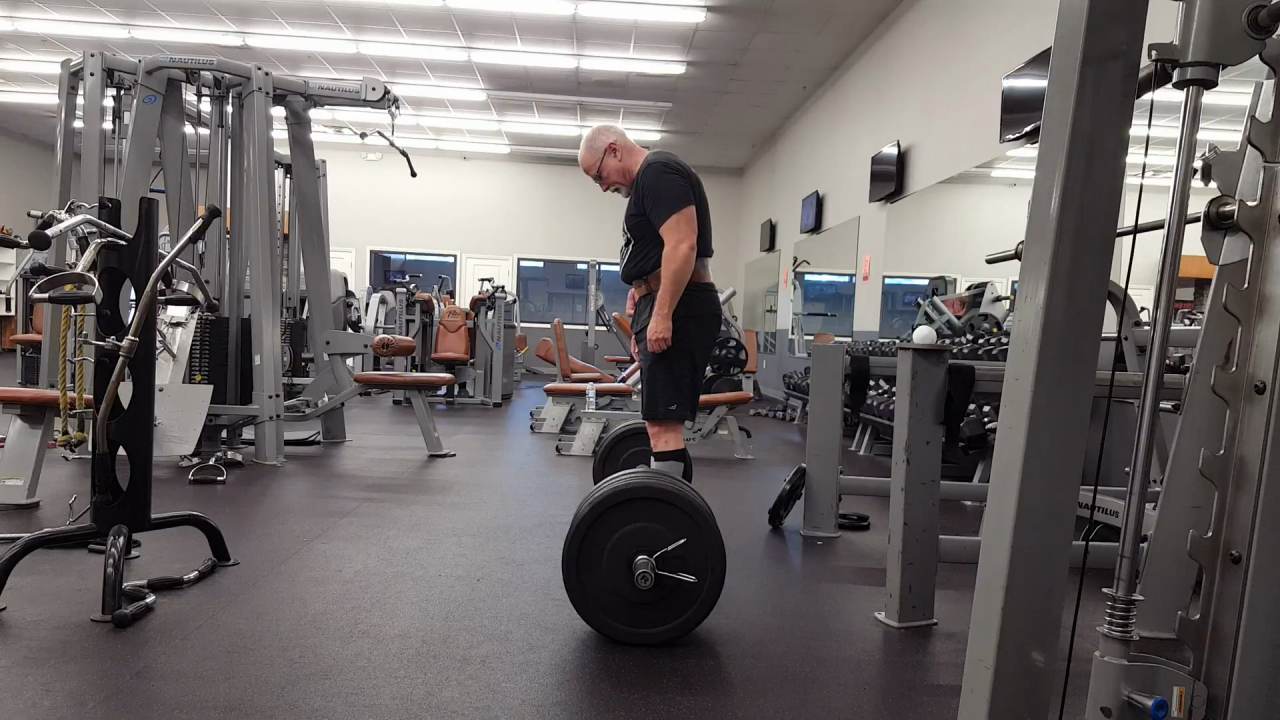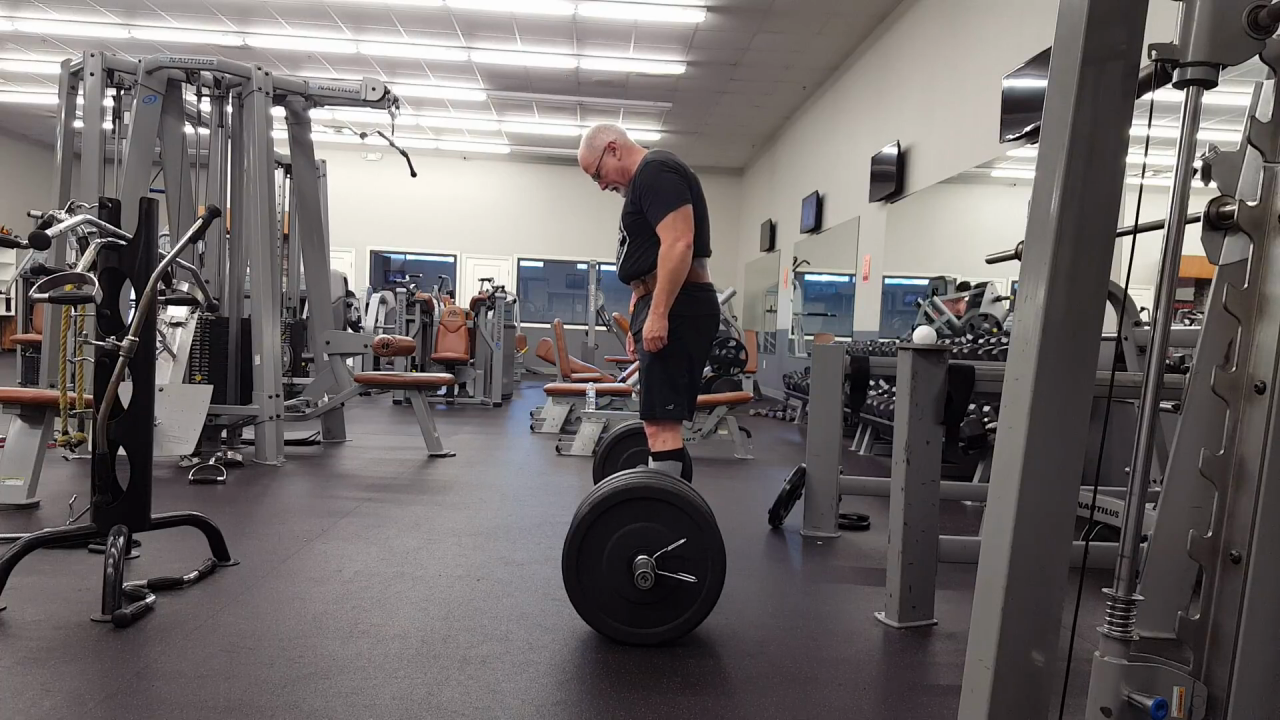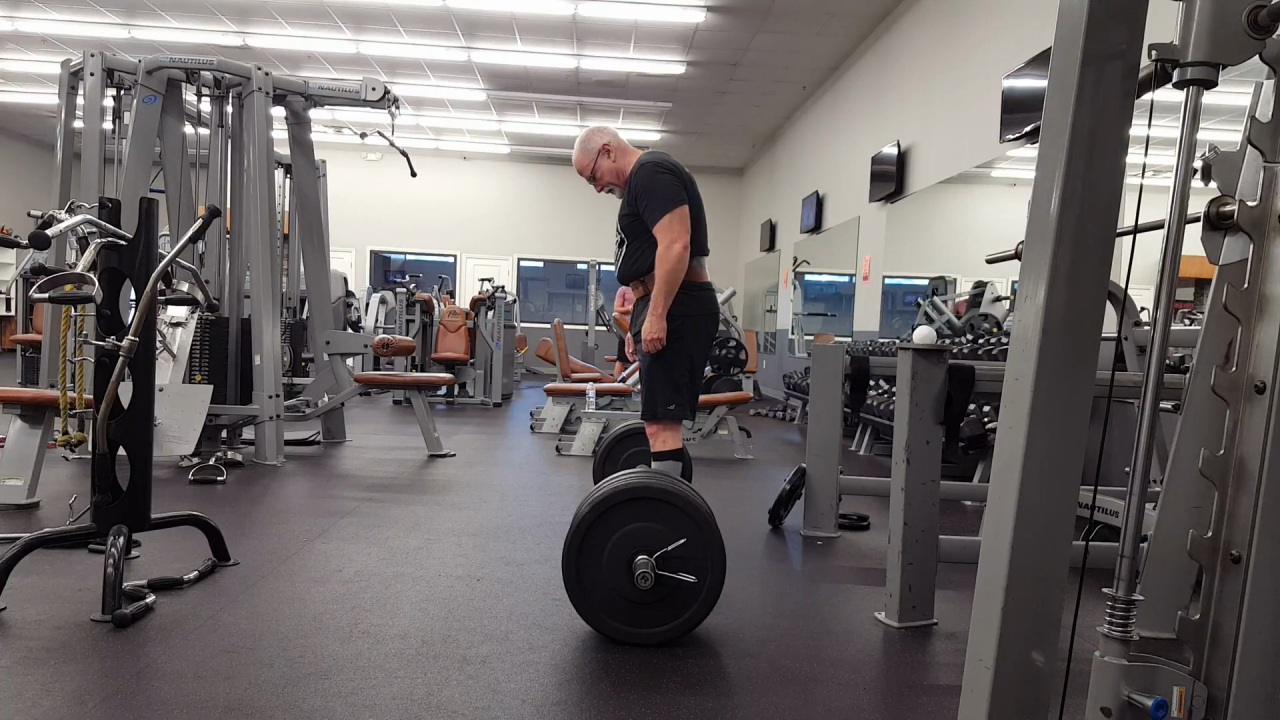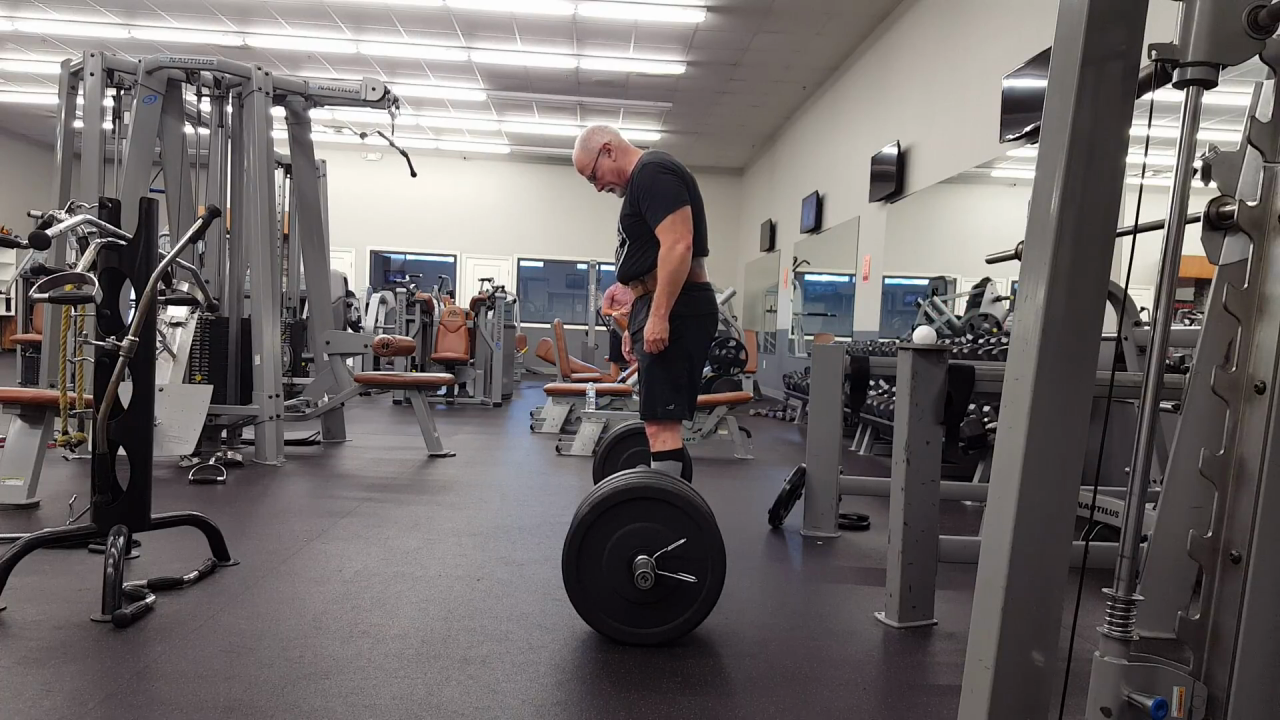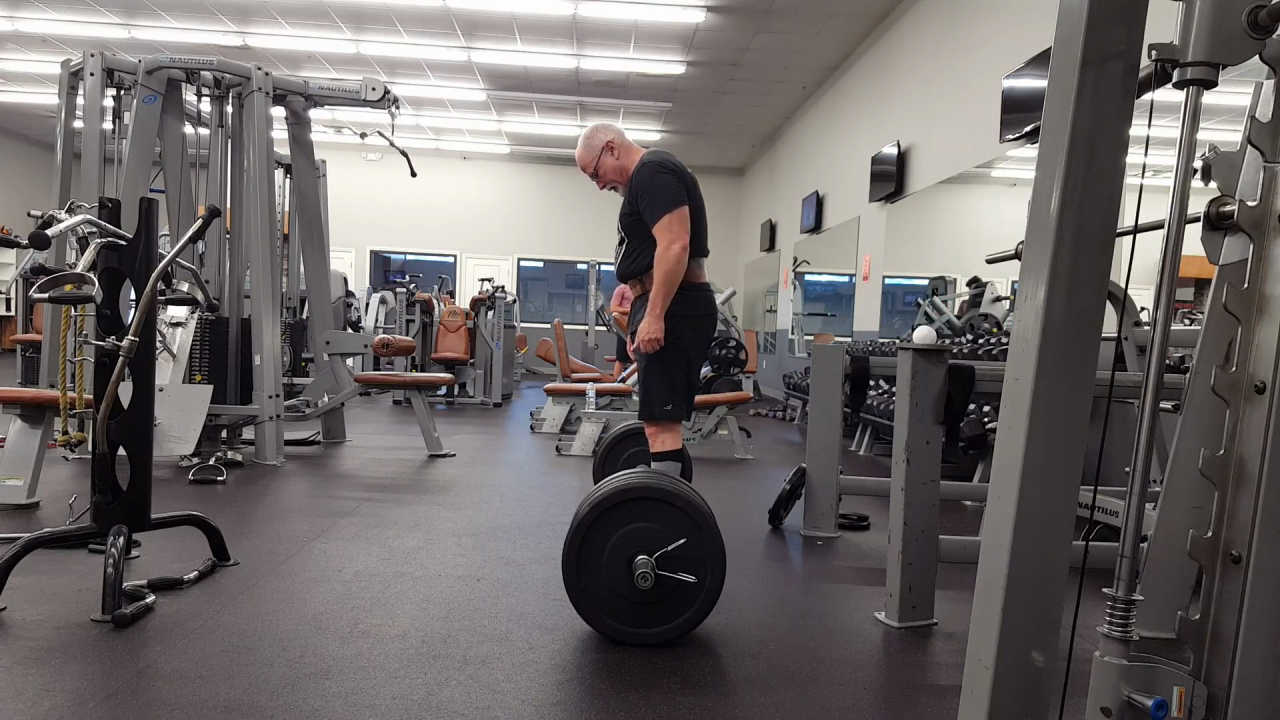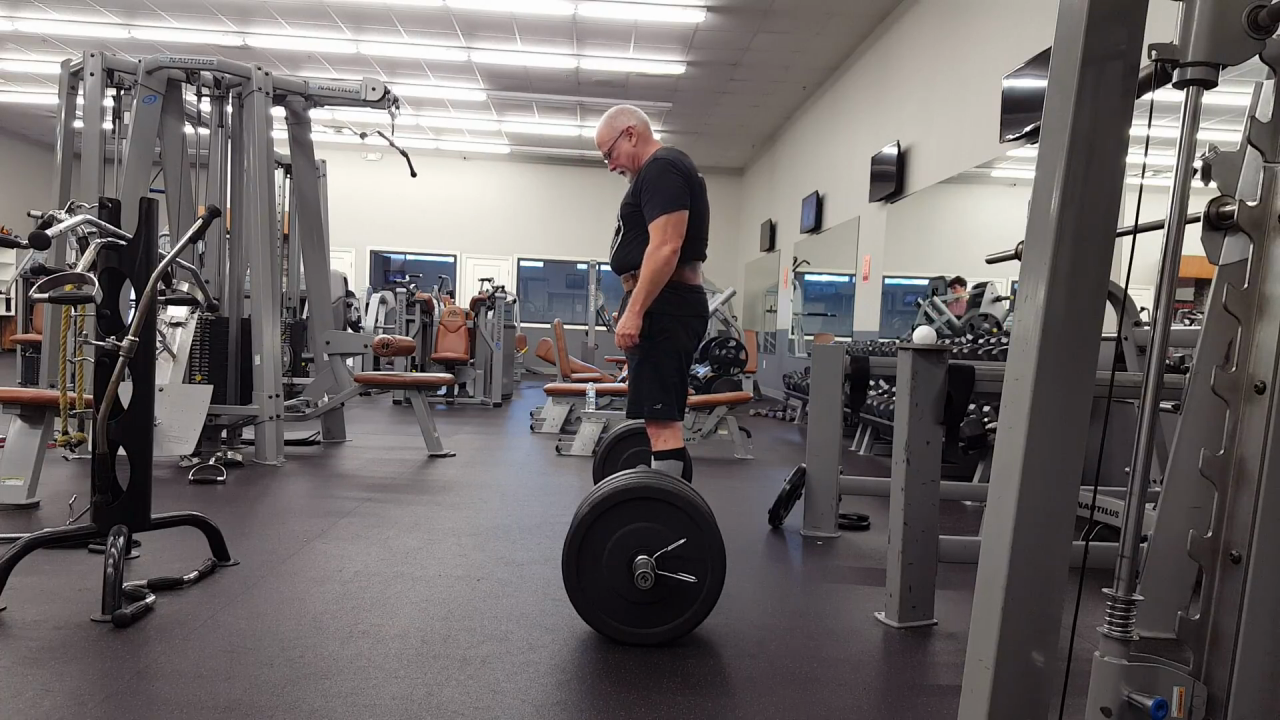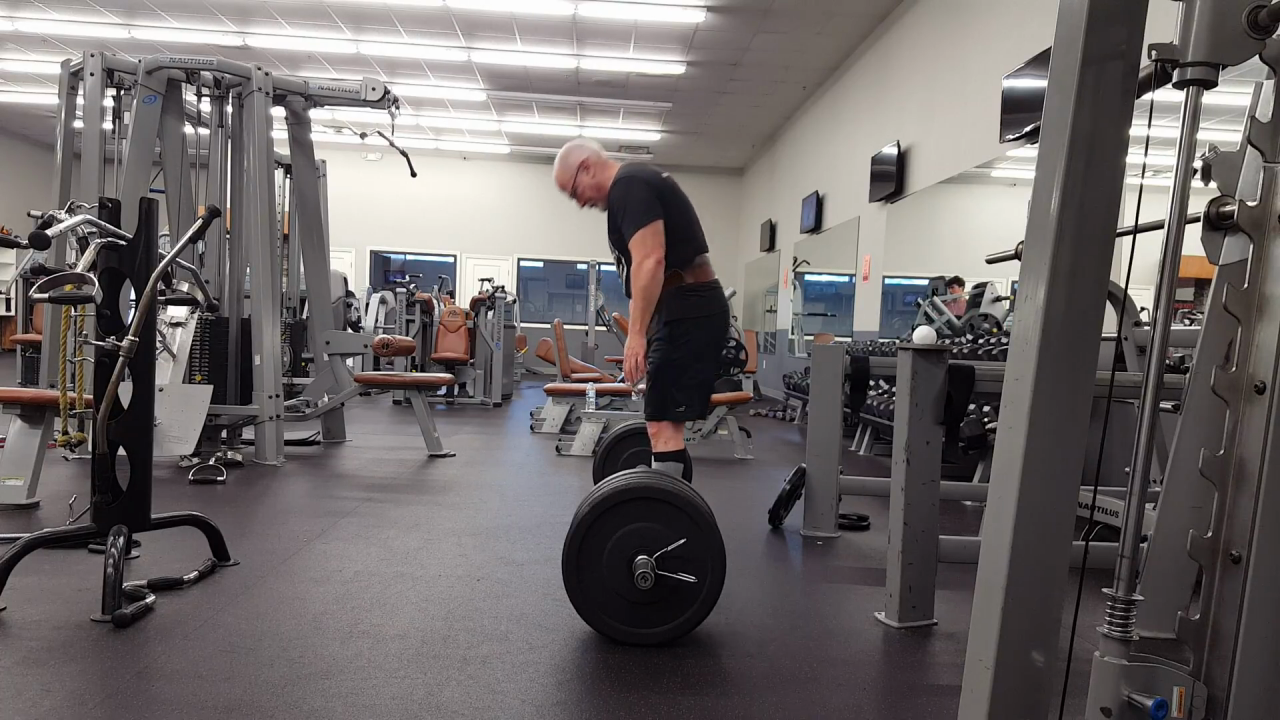
dt=0.7s
person 1, frame 1
left shoulder: (658, 173)
right shoulder: (648, 182)
left elbow: (682, 245)
left wrist: (662, 315)
right wrist: (644, 319)
left hip: (676, 311)
right hip: (665, 311)
left knee: (662, 424)
right knee: (661, 422)
person 1, frame 2
left shoulder: (656, 172)
right shoulder: (647, 180)
left elbow: (679, 244)
left wrist: (658, 314)
right wrist: (641, 319)
left hip: (674, 311)
right hip: (664, 310)
left knee: (660, 423)
right knee: (659, 421)
person 1, frame 3
left shoulder: (651, 173)
right shoulder: (644, 181)
left elbow: (675, 244)
left wrist: (656, 315)
right wrist: (640, 321)
left hip: (674, 311)
right hip: (665, 312)
left knee: (661, 422)
right knee: (659, 420)
person 1, frame 4
left shoulder: (653, 173)
right shoulder: (645, 180)
left elbow: (679, 245)
left wrist: (659, 316)
right wrist: (638, 322)
left hip: (673, 311)
right hip: (662, 311)
left knee: (661, 421)
right knee: (659, 420)
person 1, frame 5
left shoulder: (653, 172)
right shoulder: (650, 177)
left elbow: (675, 245)
left wrist: (654, 316)
right wrist: (645, 316)
left hip: (672, 311)
right hip: (668, 310)
left knee: (660, 422)
right knee: (659, 420)
person 1, frame 6
left shoulder: (661, 169)
right shoulder: (662, 172)
left elbow: (666, 246)
left wrist: (634, 311)
right wrist: (639, 310)
left hip: (663, 308)
right hip: (667, 307)
left knee: (660, 420)
right knee: (661, 419)
person 1, frame 7
left shoulder: (629, 187)
right shoulder: (634, 185)
left elbow: (650, 261)
left wrist: (637, 334)
right wrist: (643, 331)
left hip: (688, 311)
right hip: (689, 309)
left knee: (662, 420)
right knee: (662, 419)
